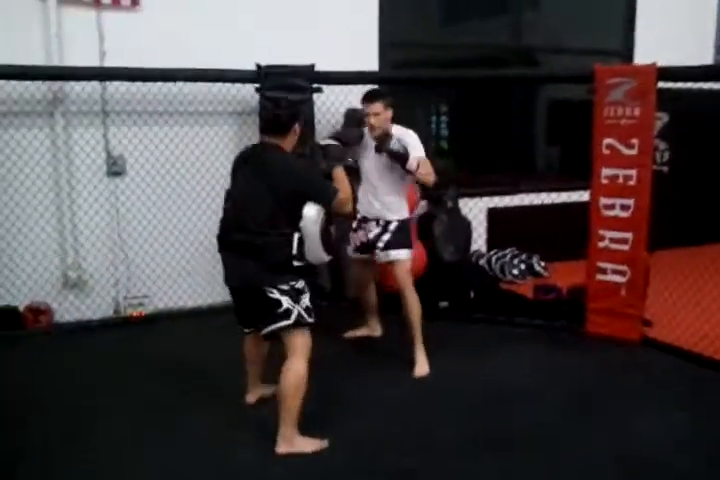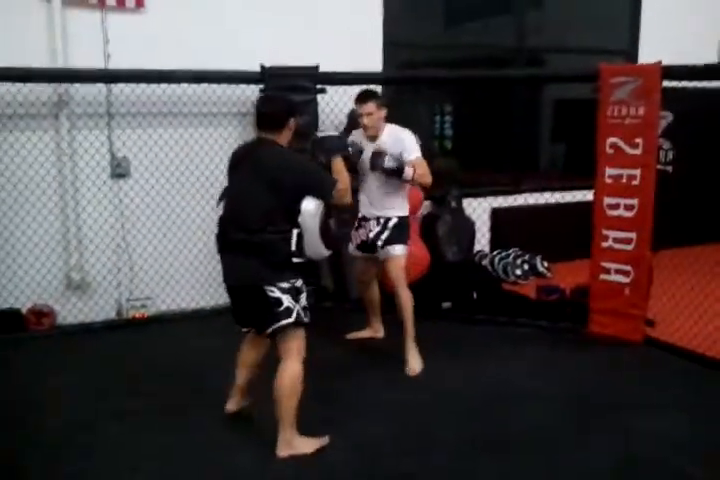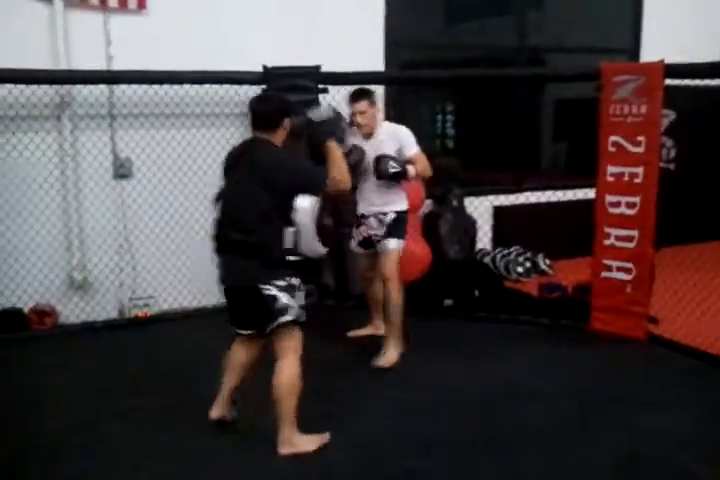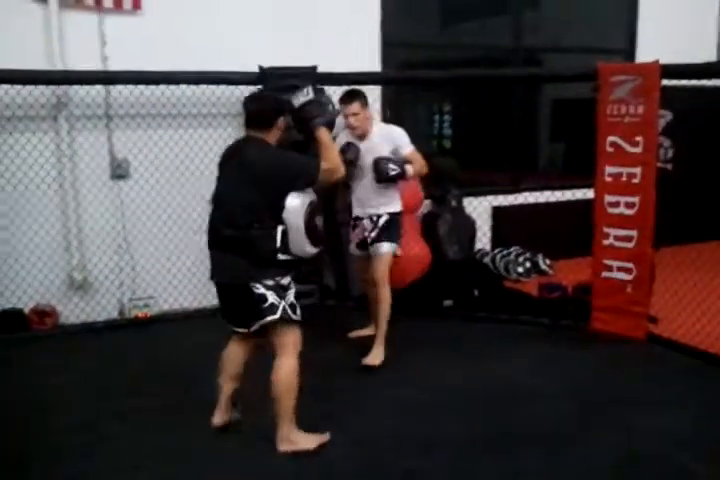
dt=0.1s
person 1, frame 1
left shoulder: (244, 159)
right shoulder: (296, 170)
right elbow: (344, 205)
right wrist: (336, 165)
left hip: (237, 262)
right hip: (272, 269)
left knee: (256, 328)
right knee: (299, 349)
left ankle: (255, 388)
right ankle: (288, 438)
person 1, frame 2
left shoulder: (241, 156)
right shoulder: (292, 164)
right elbow: (343, 196)
right wrist: (335, 154)
left hip: (236, 263)
right hip: (271, 268)
left knee: (255, 335)
right knee: (292, 351)
left ankle: (237, 398)
right ankle: (288, 440)
person 1, frame 3
left shoulder: (237, 157)
right shoulder: (285, 164)
right elbow: (341, 183)
right wrist: (329, 139)
left hip: (234, 263)
right hip: (267, 268)
left knee: (248, 337)
right knee: (288, 350)
left ankle: (221, 404)
right ankle: (289, 438)
person 1, frame 4
left shoulder: (233, 154)
right shoulder: (274, 161)
right elbow: (334, 171)
right wrist: (318, 126)
left hip: (227, 261)
right hip: (259, 266)
left knee: (242, 336)
right knee: (289, 347)
left ankle: (223, 410)
right ankle: (287, 433)
person 2, frame 1
left shoulder: (406, 137)
right shoulder: (358, 137)
left elbow: (429, 178)
left wrist: (403, 158)
left hip: (394, 219)
right hip: (364, 217)
left knee: (404, 283)
right knee: (362, 277)
left ankle: (419, 350)
right ankle: (372, 325)
person 2, frame 2
left shoulder: (402, 136)
right shoulder: (355, 138)
left elbow: (425, 179)
left wrist: (398, 169)
left hip: (394, 216)
right hip: (365, 216)
left knee: (396, 279)
right knee: (364, 276)
left ankle: (411, 346)
right ankle: (375, 327)
person 2, frame 3
left shoulder: (399, 133)
right shoulder: (350, 137)
left elbow: (426, 171)
left wrist: (402, 170)
left hip: (392, 212)
right hip: (365, 213)
left knee: (388, 273)
right knee: (367, 272)
left ankle: (394, 342)
right ankle: (377, 323)
person 2, frame 4
left shoulder: (393, 133)
right shoulder: (343, 138)
left elbow: (421, 167)
left wrist: (401, 170)
left hip: (387, 213)
right hip: (360, 215)
left knee: (380, 277)
right knee: (365, 275)
left ankle: (378, 347)
right ankle: (376, 324)
